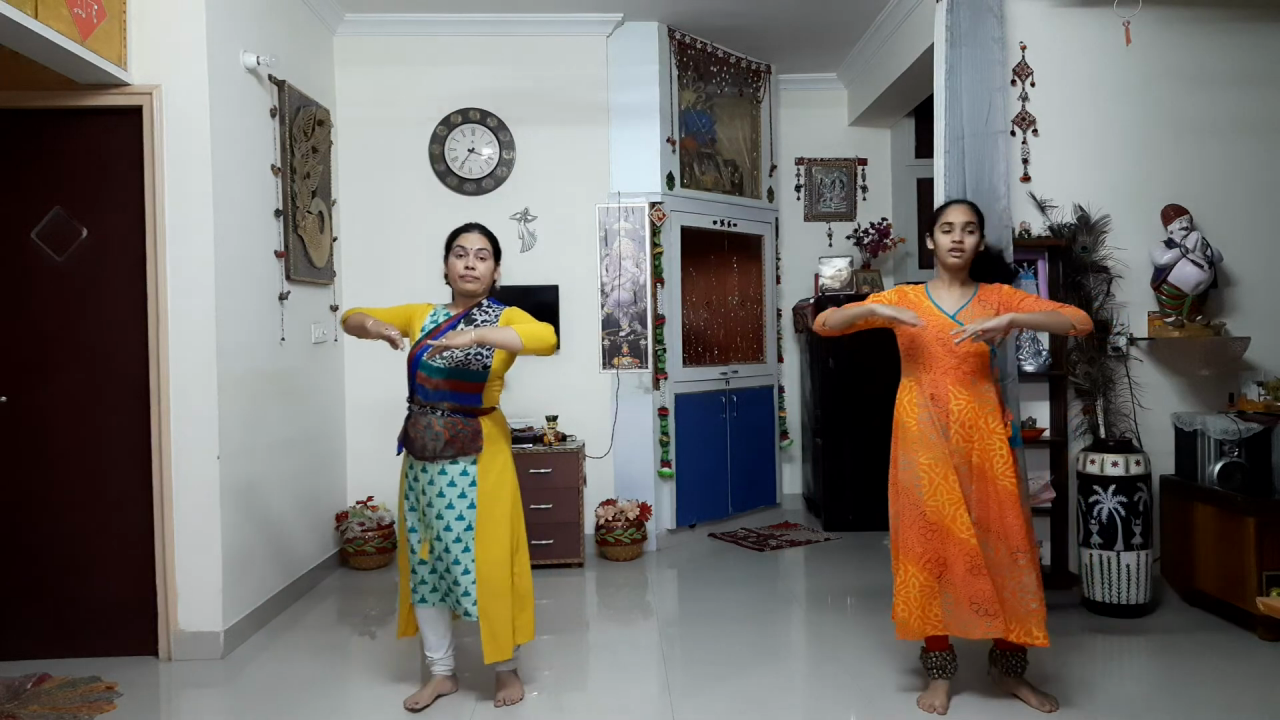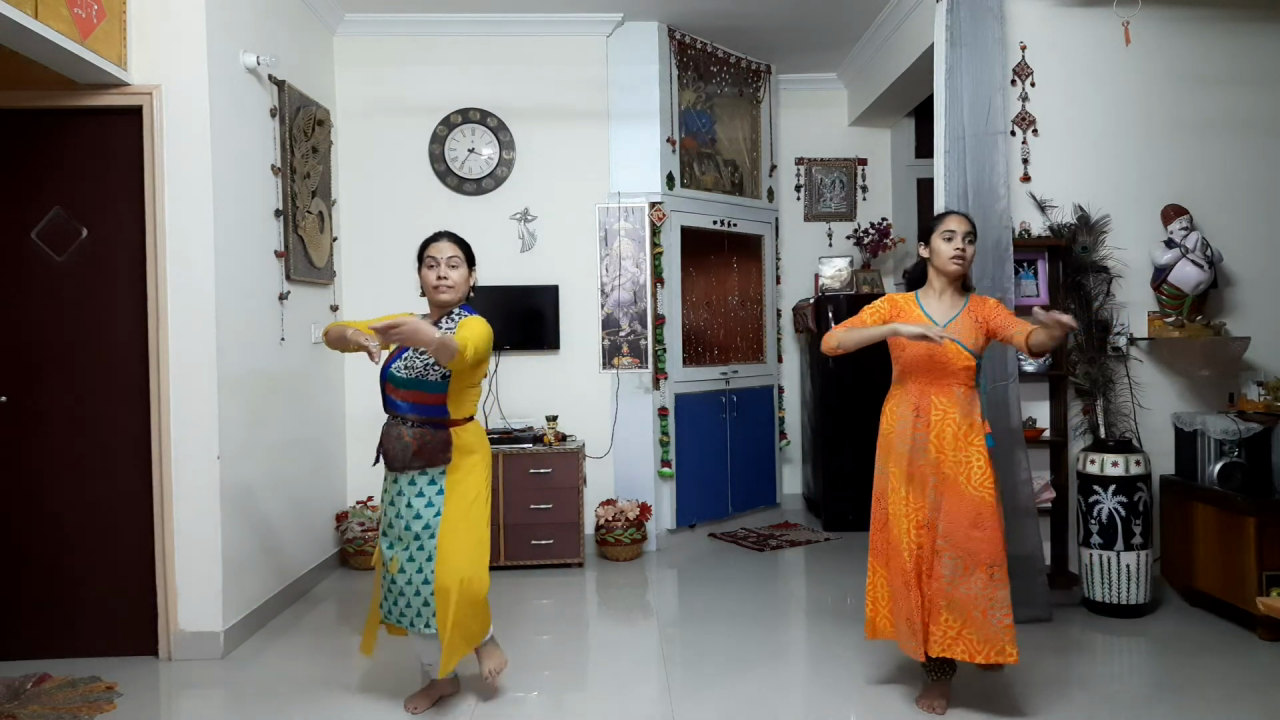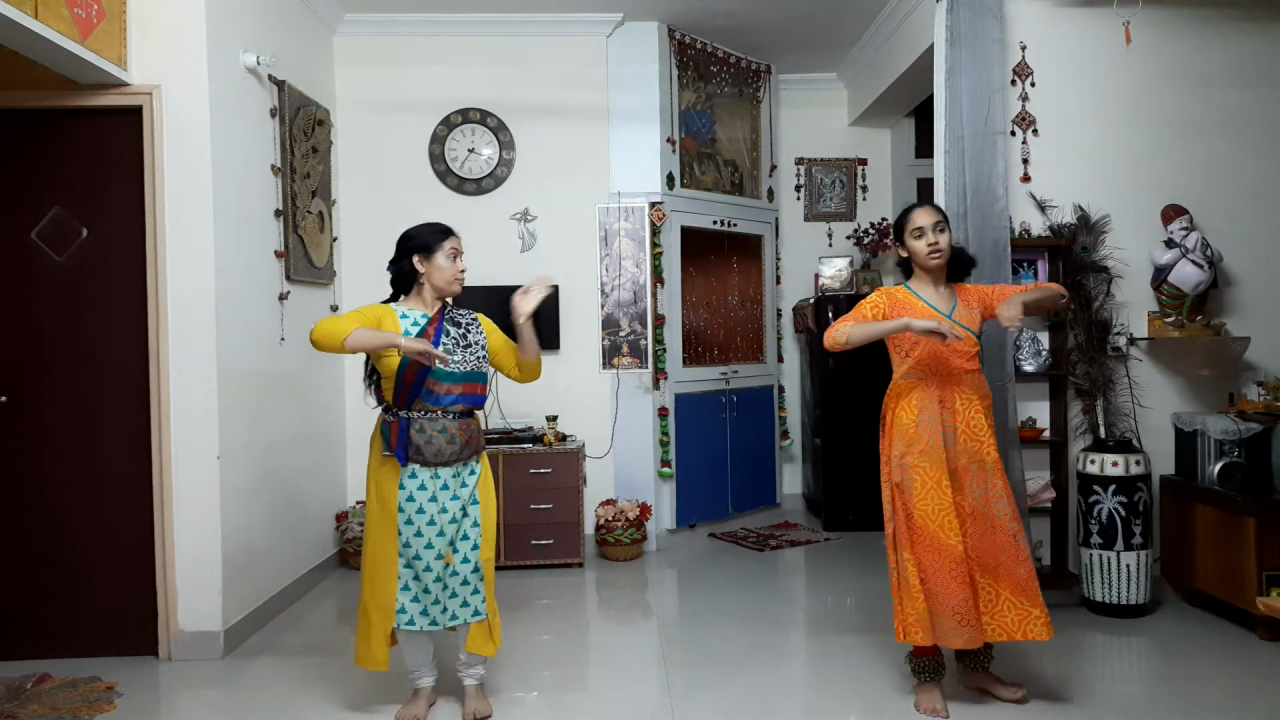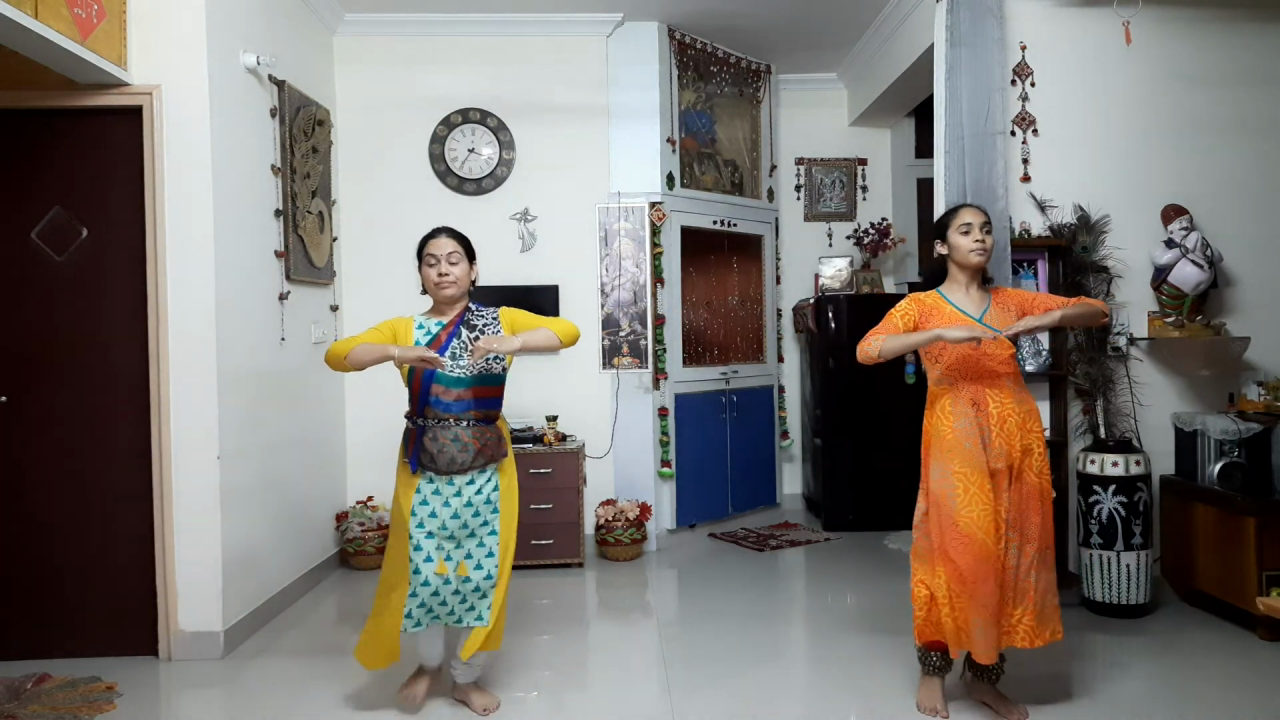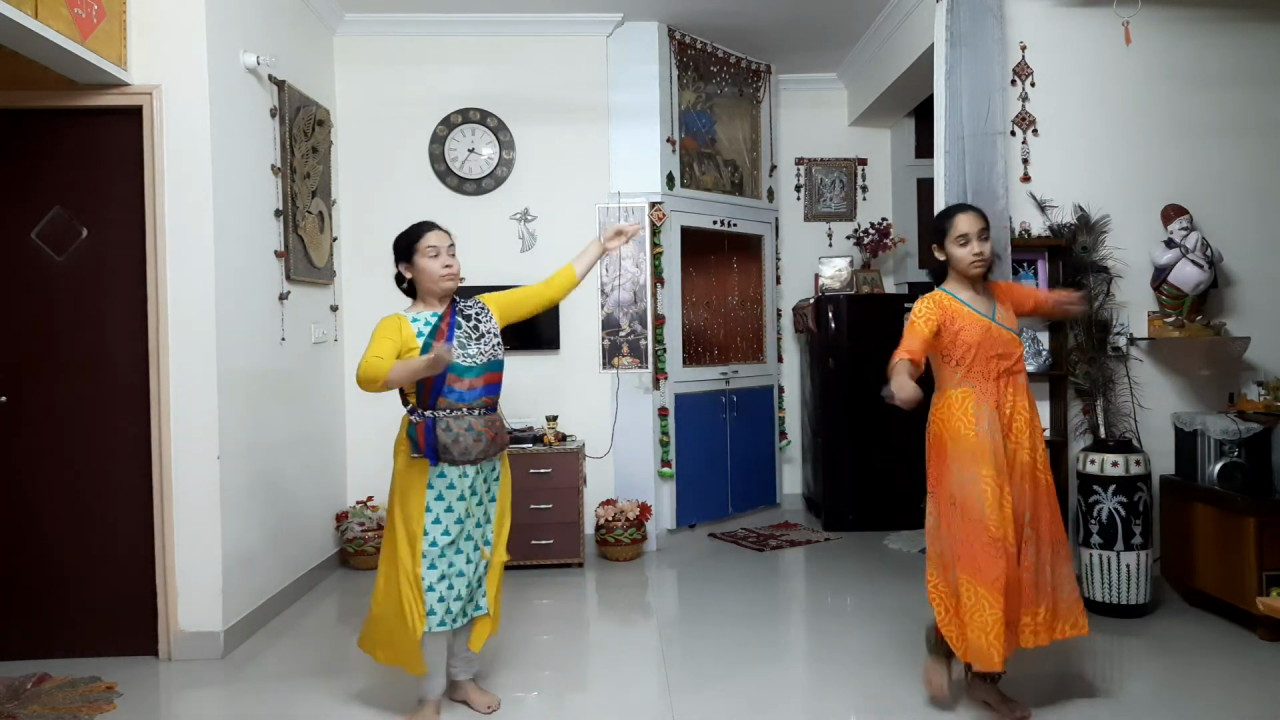
dt=1s
person 1, frame 1
left shoulder: (997, 299)
right shoulder: (901, 299)
left elbow: (1081, 322)
right elbow: (824, 323)
left wrist: (1010, 320)
right wrist: (873, 311)
left hip: (981, 435)
right hip: (922, 436)
left knee: (997, 542)
right knee: (929, 545)
left ankle: (1009, 669)
right ankle: (939, 672)
person 1, frame 2
left shoulder: (983, 309)
right shoulder: (894, 305)
left elbow: (1033, 343)
right elbow: (831, 342)
left wrist: (1051, 328)
right wrist: (897, 328)
left hip: (963, 442)
right hip: (906, 441)
left knee: (967, 547)
right knee: (913, 548)
left ankle: (968, 652)
right ankle: (934, 669)
person 1, frame 3
left shoulder: (976, 297)
right shoulder: (889, 299)
left elbow: (1055, 293)
right elbow: (833, 337)
left wrist: (1020, 299)
right wrist: (908, 323)
left hip: (973, 435)
right hip: (917, 436)
left knee: (989, 544)
right knee: (928, 548)
left ankle: (975, 664)
right ankle: (927, 676)
person 1, frame 4
left shoulder: (1013, 301)
right shoulder: (920, 305)
left elbow: (1098, 310)
right elbow: (867, 350)
left wrist: (1051, 317)
right wrist: (942, 333)
left hip: (1015, 439)
right hip: (956, 439)
left knee: (1010, 552)
right knee: (957, 550)
left ankle: (984, 676)
right ankle: (932, 668)
person 1, frame 5
left shoulder: (1007, 294)
right shoulder: (933, 306)
left elbow: (1065, 303)
right elbow: (905, 357)
left wrist: (1061, 300)
right wrist: (903, 381)
left hip: (1019, 440)
right hip: (964, 442)
left knee: (1019, 547)
right knee: (972, 549)
left ankle: (983, 676)
right ankle: (939, 649)
person 2, frame 1
left shoulder: (504, 318)
right shoulder: (421, 315)
left elbow: (546, 338)
right elbow: (351, 318)
left wrist: (474, 336)
right wrist: (374, 327)
left hip: (477, 458)
right hip: (424, 458)
left knee: (483, 561)
right knee: (426, 561)
left ankle: (505, 667)
right ankle: (441, 673)
person 2, frame 2
left shoulder: (475, 326)
right shoulder: (406, 326)
left elbow: (459, 352)
right elbow: (332, 335)
left wrist: (416, 331)
right wrist: (356, 336)
left hip: (455, 465)
right hip: (406, 470)
left knee: (452, 571)
right knee: (407, 572)
left ankle: (483, 637)
right ankle: (441, 676)
person 2, frame 3
left shoulder: (473, 323)
right shoulder: (382, 320)
left elbow: (527, 370)
right elbow: (322, 334)
left wrist: (523, 319)
right wrist: (400, 342)
left hip: (464, 465)
right hip: (404, 465)
left knee: (467, 566)
right knee: (409, 569)
person 2, frame 4
left shoulder: (501, 321)
right shoulder: (402, 328)
left elbow: (567, 331)
right elbow: (336, 355)
left wrist: (512, 342)
right wrist: (396, 353)
left hip: (486, 471)
right hip: (425, 473)
left knee: (482, 574)
right knee: (424, 576)
left ankle: (466, 678)
right ankle: (428, 663)
person 2, frame 5
left shoulder: (485, 309)
right shoulder: (396, 326)
left elbow: (549, 289)
right elbow: (368, 374)
left wrist: (600, 246)
right wrist: (425, 365)
left hip: (485, 464)
right hip: (429, 467)
left knee: (478, 567)
right knee: (431, 574)
left ankle: (462, 675)
